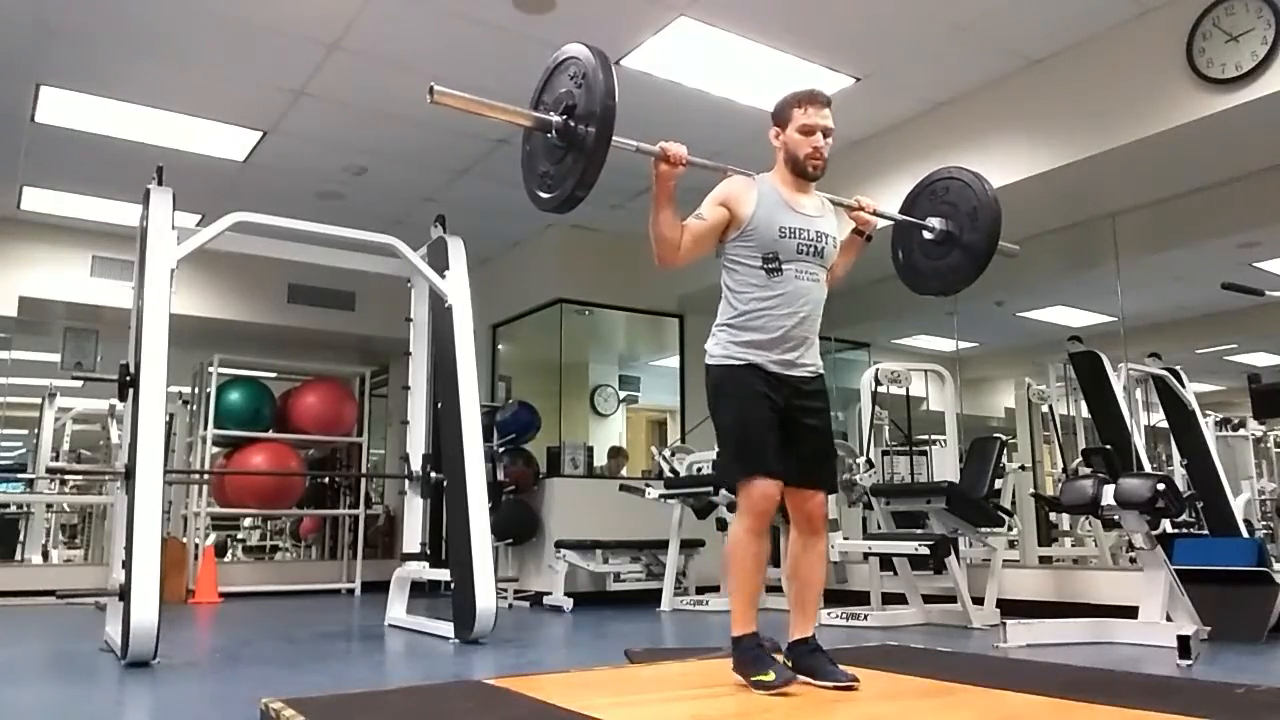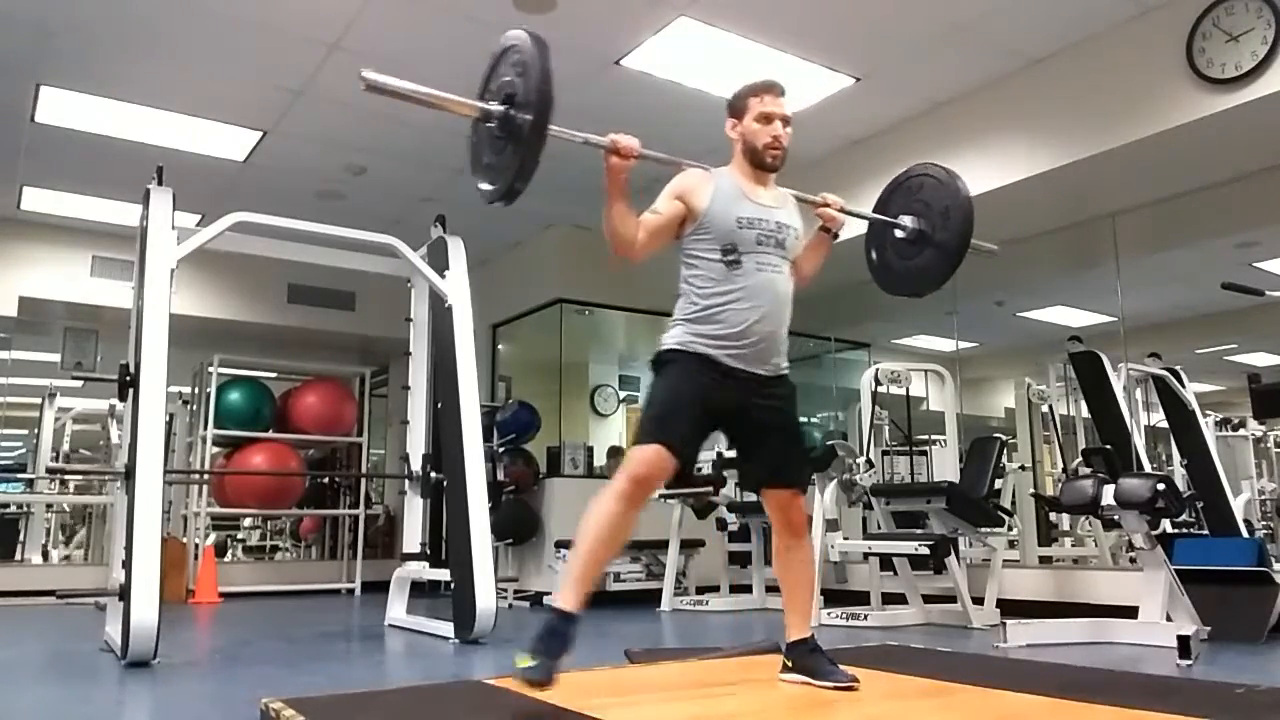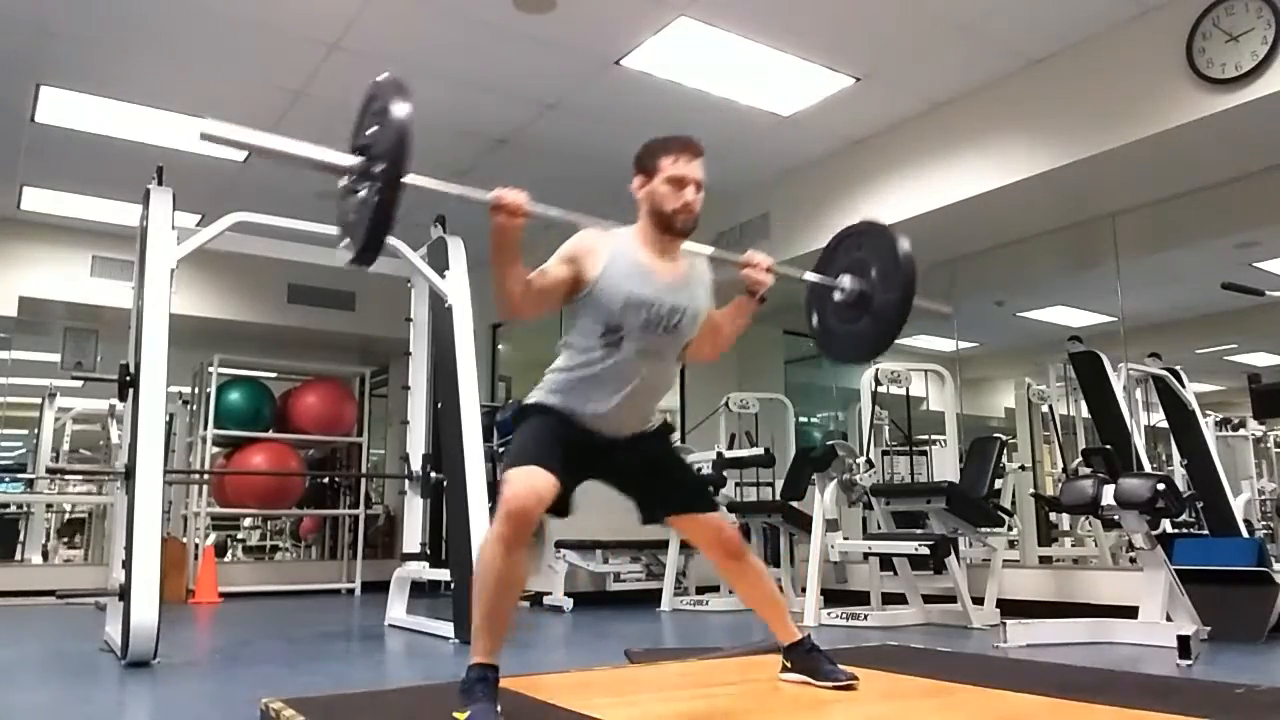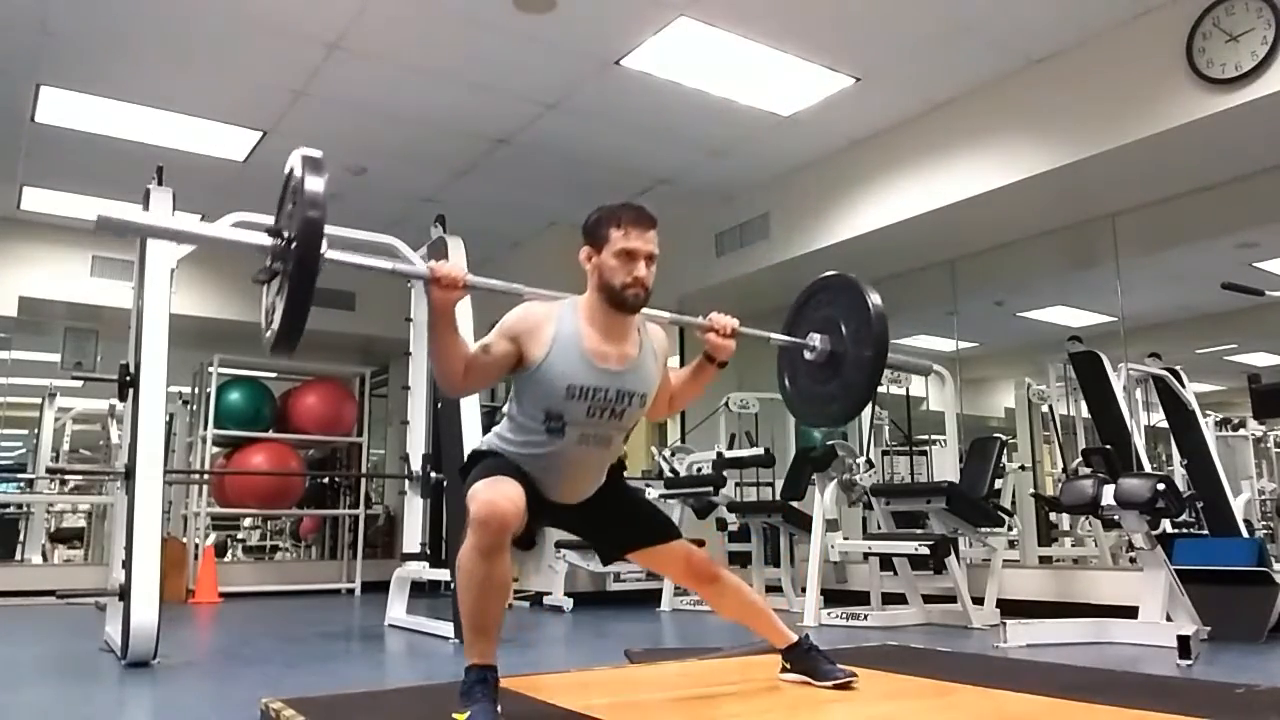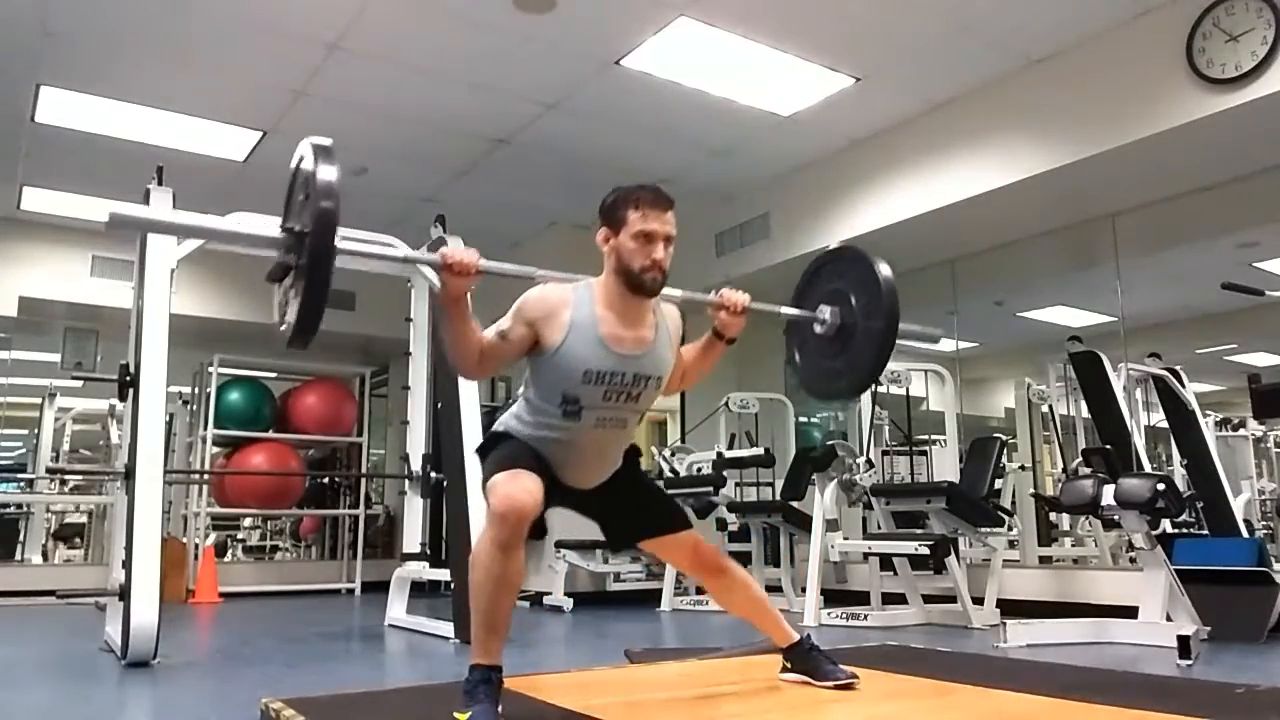
dt=0.4s
person 1, frame 1
left shoulder: (827, 211)
right shoulder: (740, 194)
right elbow: (672, 253)
left wrist: (859, 234)
right wrist: (663, 186)
left hip: (804, 375)
right hip: (742, 366)
left knee: (812, 511)
right knee: (758, 498)
left ankle: (802, 645)
right ankle: (746, 642)
person 1, frame 2
left shoulder: (788, 207)
right shoulder: (700, 187)
right elbow: (630, 246)
left wrist: (826, 232)
right wrist: (617, 177)
left hip: (766, 376)
right hip: (696, 360)
left knee: (790, 510)
right knee: (638, 474)
left ankle: (802, 651)
right ankle: (557, 624)
person 1, frame 3
left shoulder: (700, 274)
right shoulder: (595, 249)
left elbow: (703, 345)
right elbow: (517, 307)
left wrist: (752, 295)
right wrist: (505, 238)
left hip: (637, 432)
right hip: (561, 416)
left knee: (725, 540)
right knee: (520, 505)
left ankle: (799, 651)
person 1, frame 4
left shoulder: (654, 342)
right shoulder: (536, 324)
left elbow: (662, 405)
right elbow: (457, 381)
left wrist: (713, 359)
right wrist: (441, 311)
left hip: (592, 486)
right hip: (510, 467)
left knee: (698, 567)
right knee: (493, 513)
left ankle: (797, 651)
person 1, frame 5
left shoulder: (668, 321)
right shoulder: (552, 306)
left elbow: (672, 380)
right elbow: (473, 363)
left wrist: (722, 334)
right wrist: (454, 295)
left hip: (607, 467)
right hip: (526, 447)
left knee: (705, 556)
right knee: (511, 509)
left ankle: (798, 652)
